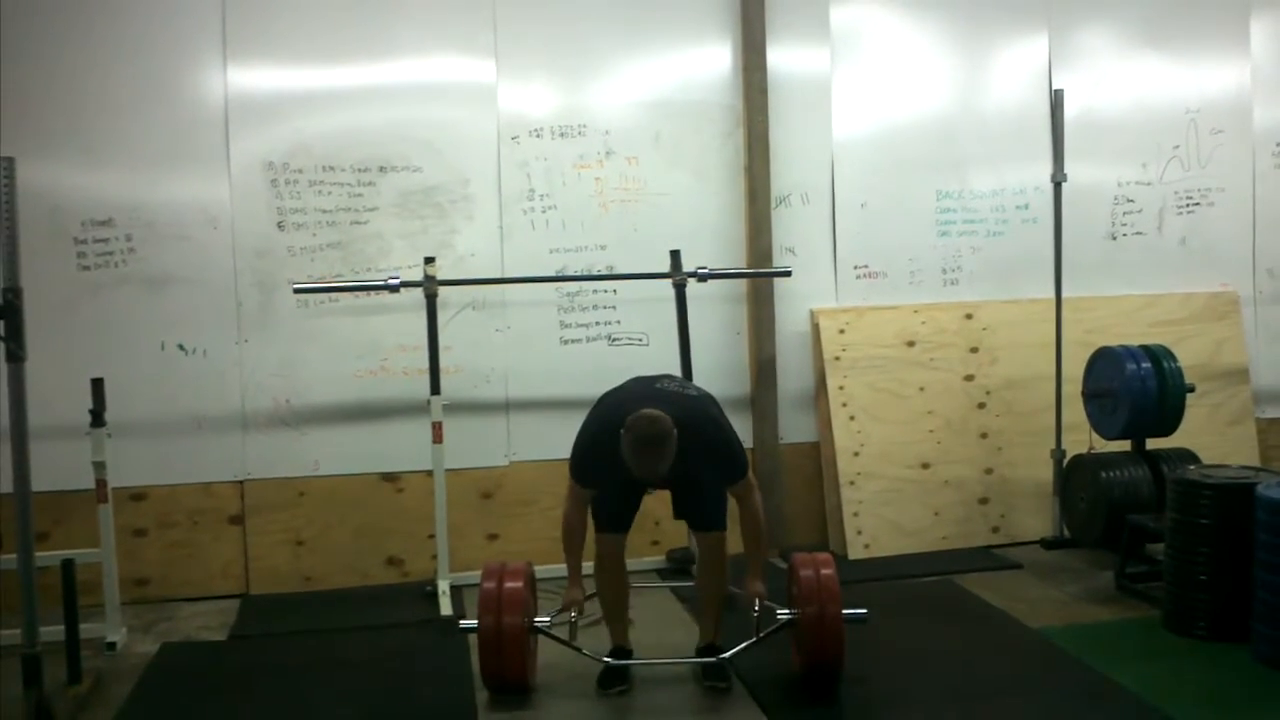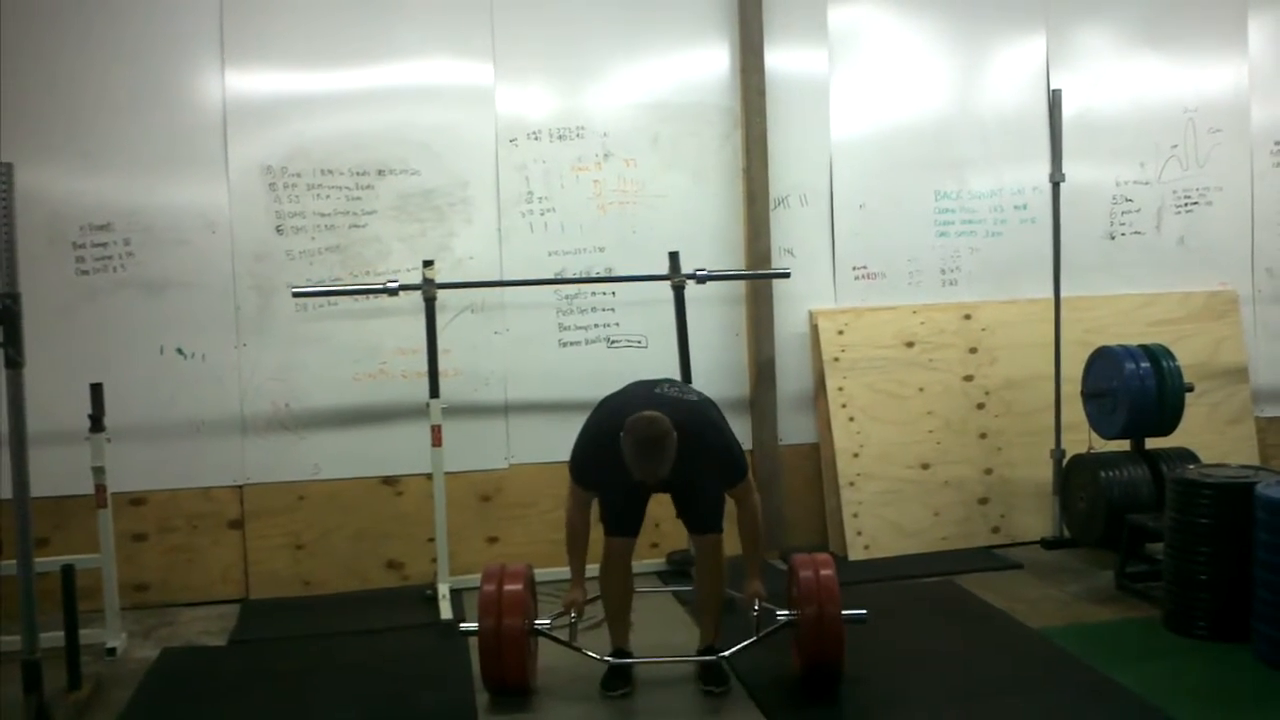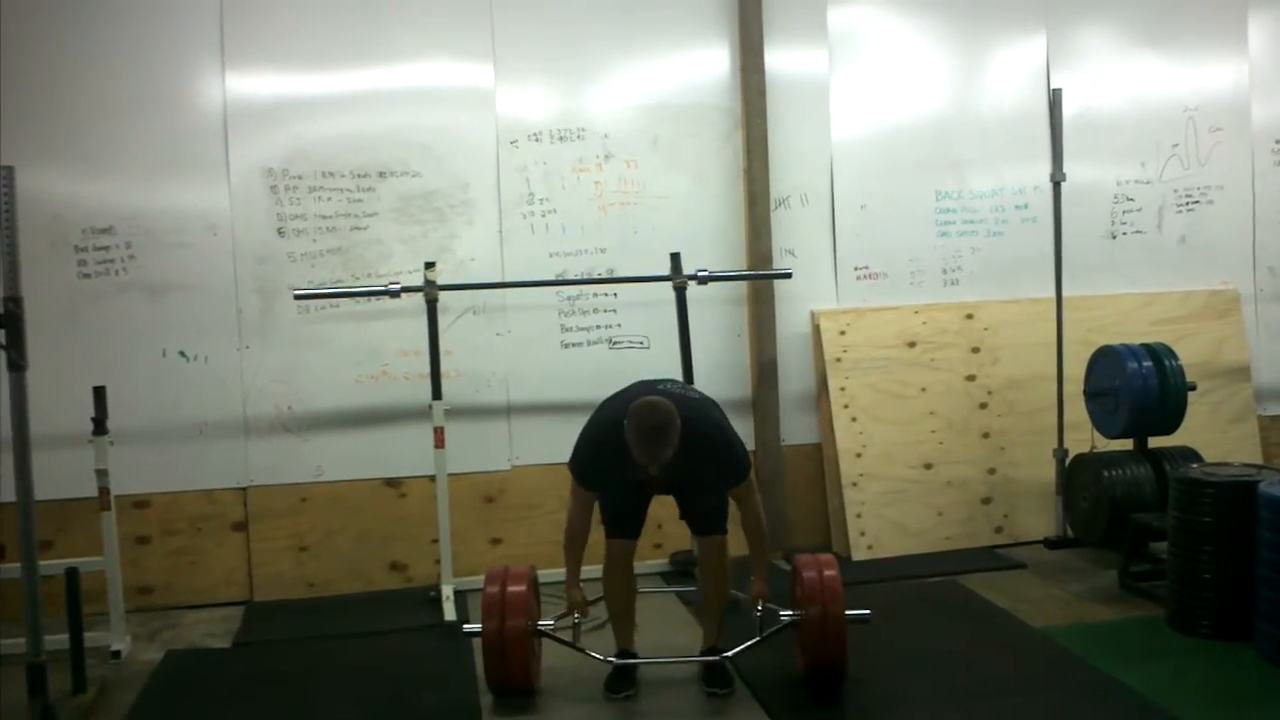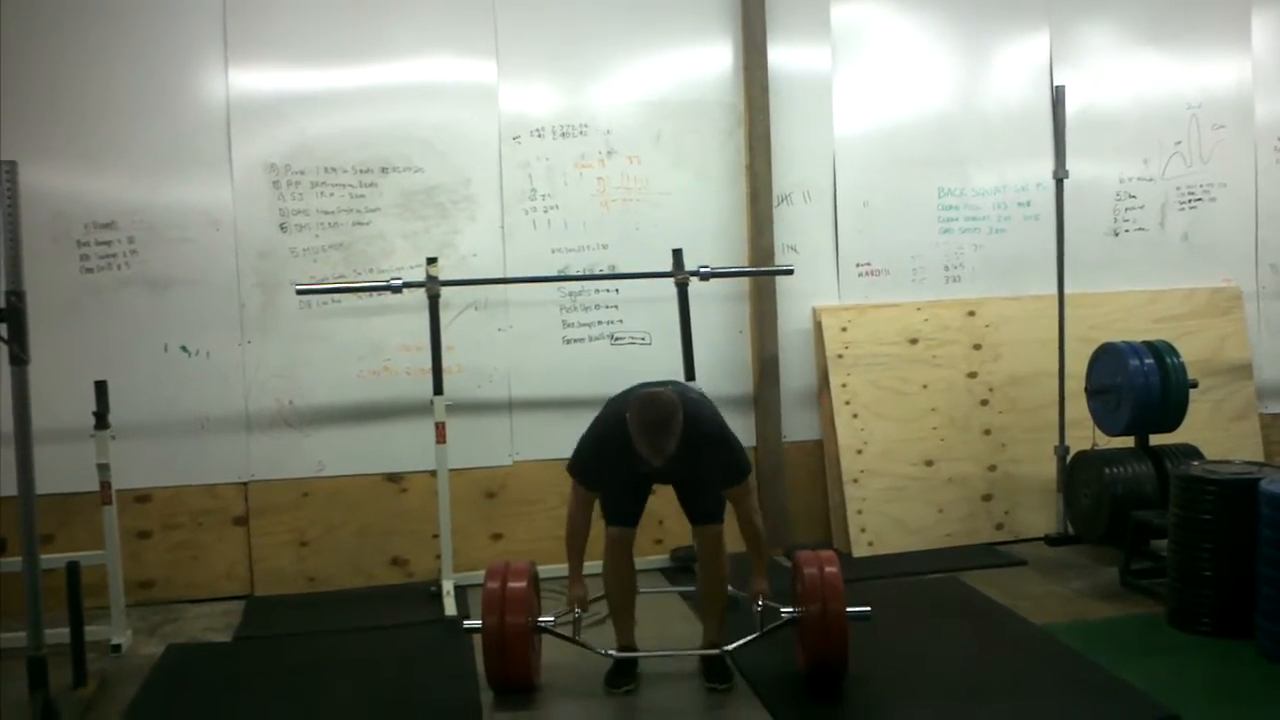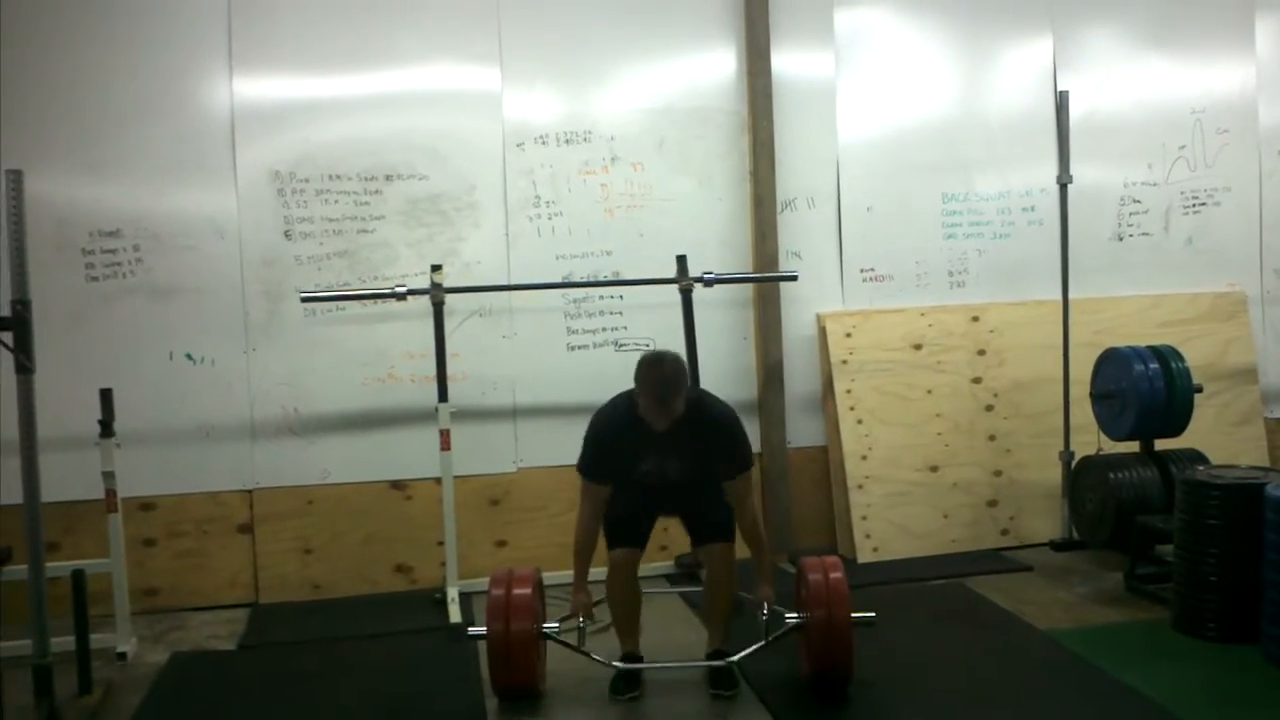
dt=0.3s
person 1, frame 1
left shoulder: (711, 432)
right shoulder: (597, 435)
left elbow: (748, 496)
right elbow: (576, 505)
left wrist: (754, 575)
right wrist: (574, 582)
left hip: (696, 461)
left knee: (713, 542)
right knee: (608, 545)
left ankle: (708, 648)
right ankle: (620, 650)
person 1, frame 2
left shoulder: (711, 436)
right shoulder: (597, 438)
left elbow: (747, 499)
right elbow: (578, 506)
left wrist: (753, 575)
right wrist: (577, 582)
left hip: (696, 465)
left knee: (709, 545)
right knee: (617, 549)
left ankle: (708, 652)
right ankle: (620, 654)
person 1, frame 3
left shoulder: (713, 431)
right shoulder: (600, 434)
left elbow: (747, 499)
right elbow: (580, 505)
left wrist: (759, 575)
right wrist: (572, 582)
left hip: (697, 469)
left knee: (714, 546)
right knee: (618, 551)
left ankle: (711, 654)
right ankle: (625, 657)
person 1, frame 4
left shoulder: (711, 430)
right shoulder: (604, 433)
left elbow: (744, 501)
right elbow: (581, 504)
left wrist: (759, 573)
right wrist: (575, 579)
left hip: (696, 463)
left knee: (710, 539)
right knee: (618, 541)
left ankle: (712, 649)
right ankle: (625, 651)
person 1, frame 5
left shoulder: (718, 419)
right shoulder: (608, 423)
left elbow: (743, 501)
right elbow: (591, 506)
left wrist: (764, 577)
right wrist: (580, 585)
left hip: (700, 483)
right hip: (633, 488)
left knee: (722, 558)
right knee: (620, 562)
left ankle: (717, 656)
right ankle: (630, 660)
